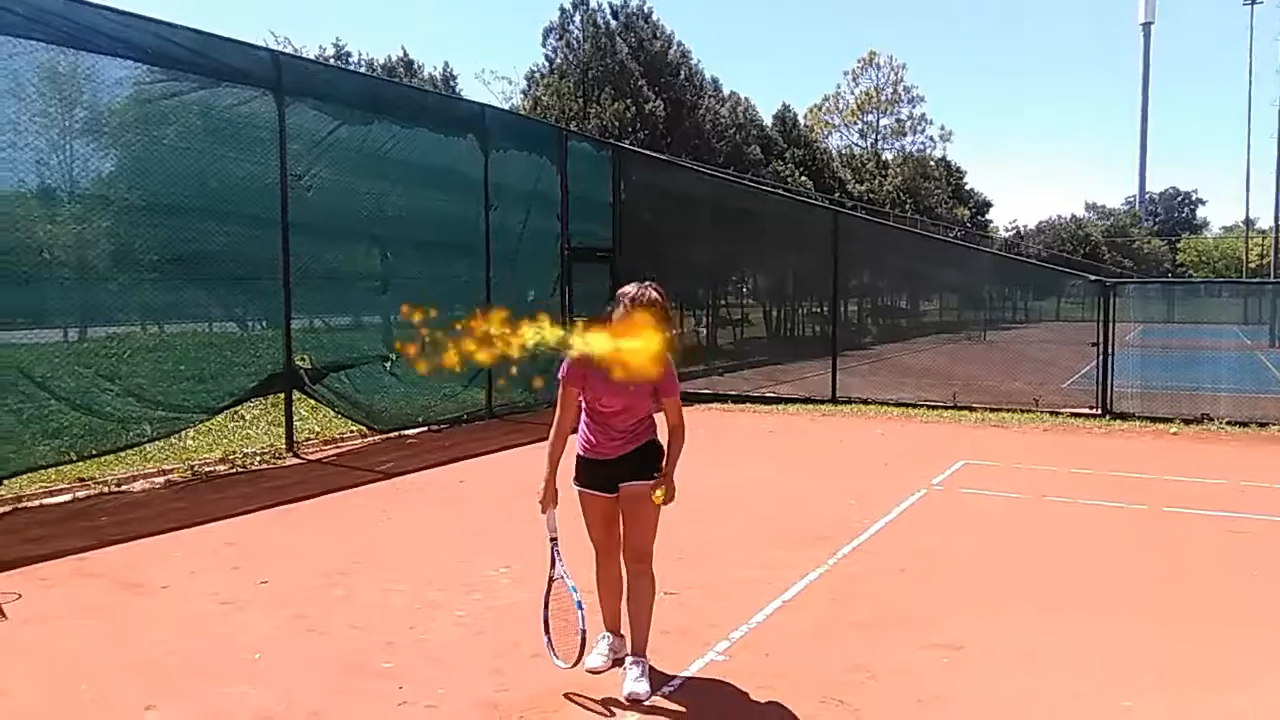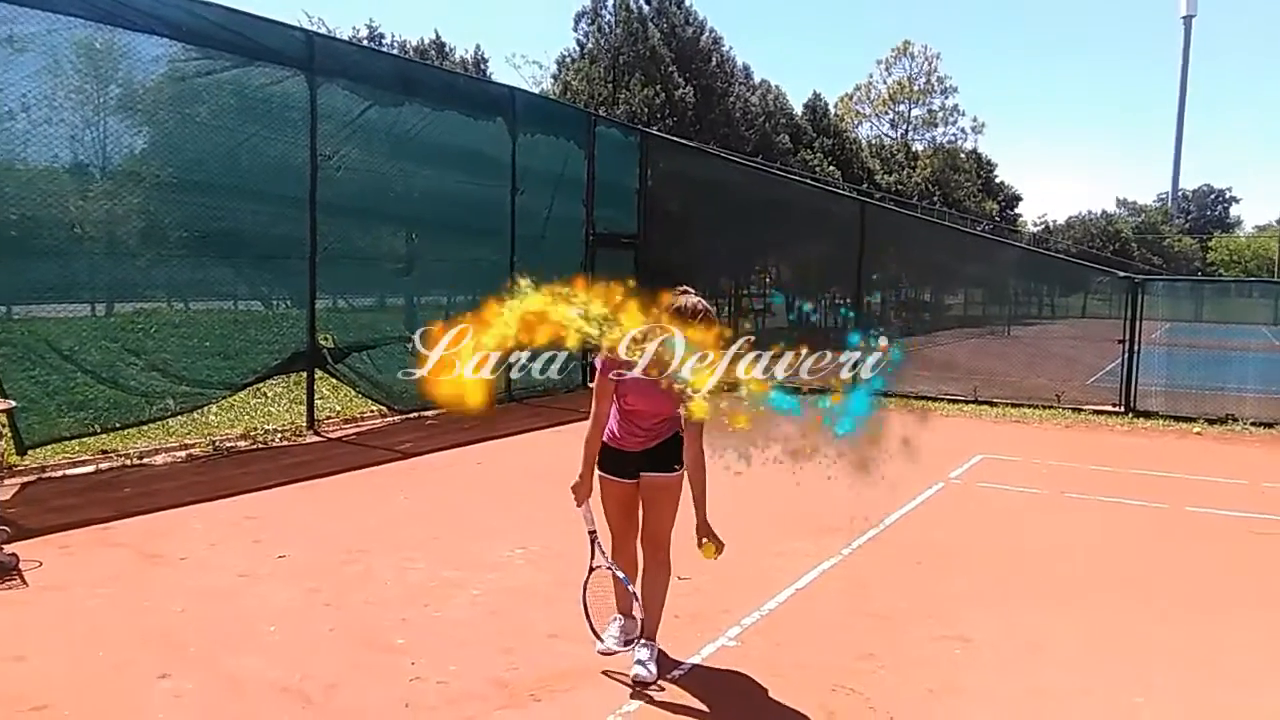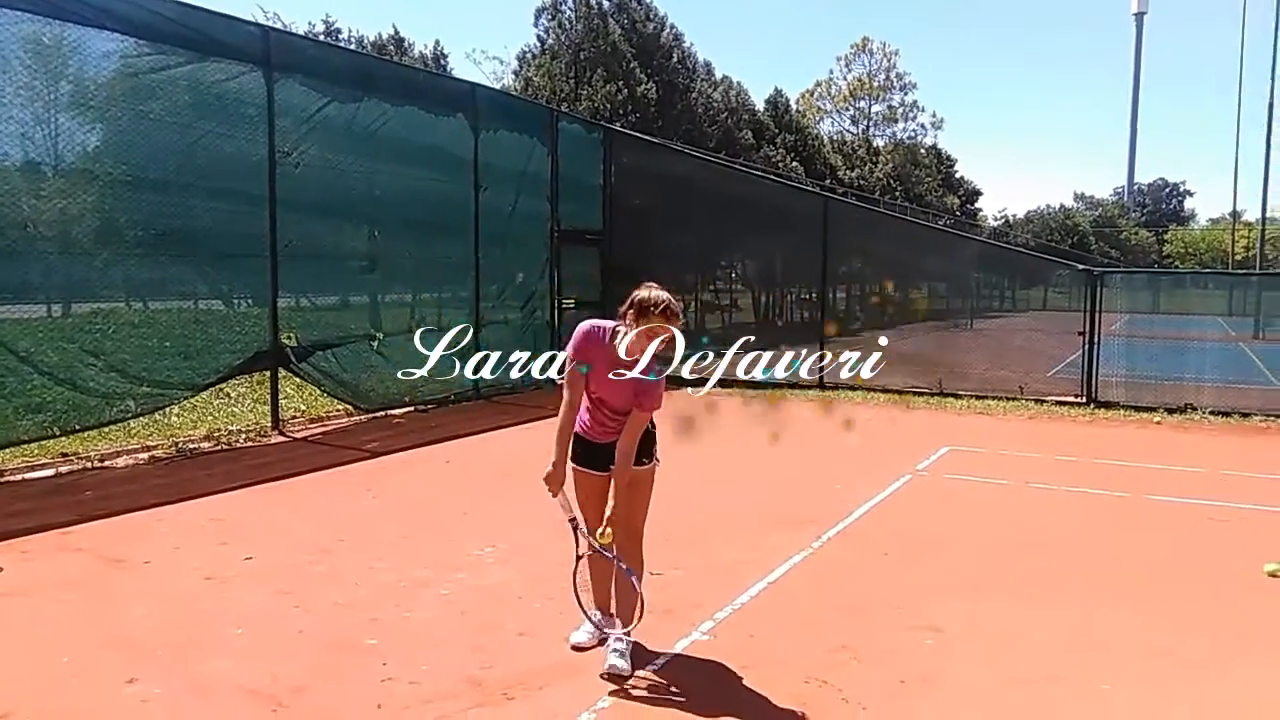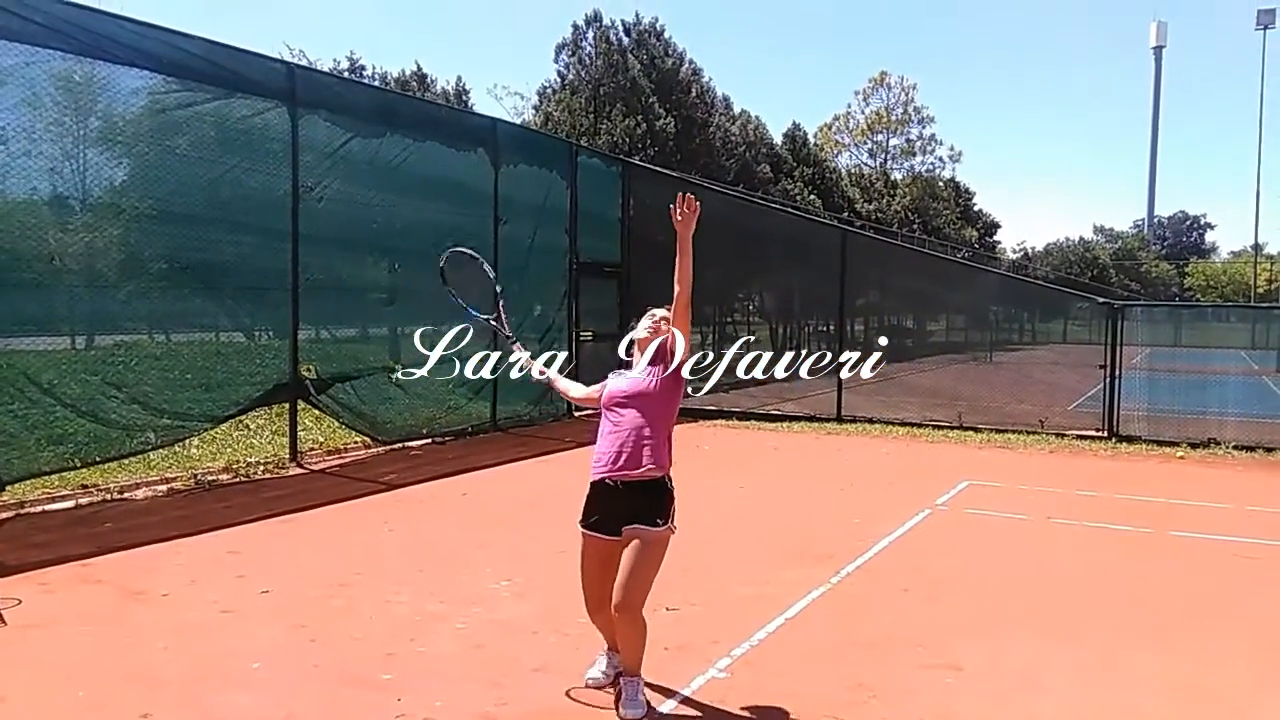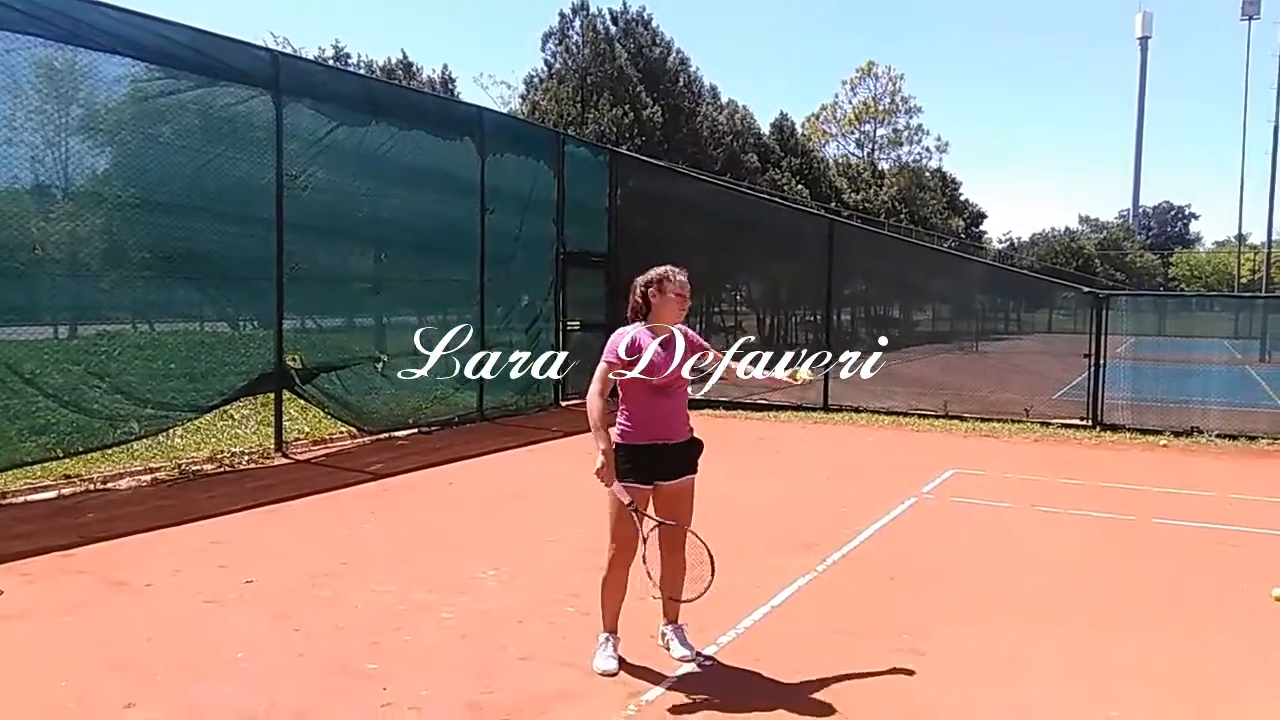
dt=1s
person 1, frame 1
left shoulder: (659, 366)
right shoulder: (583, 357)
left elbow: (676, 424)
right elbow: (564, 420)
left wrist: (668, 473)
right wrist: (550, 478)
left hip: (639, 461)
right hip: (592, 462)
left knee: (637, 559)
right knee: (605, 555)
left ankle: (637, 659)
right ankle: (611, 636)
person 1, frame 2
right shoulder: (620, 350)
left elbow: (694, 450)
right elbow: (598, 415)
left wrist: (701, 518)
right wrist: (586, 473)
left hip: (662, 452)
right hip: (615, 451)
left knee: (655, 545)
right knee: (622, 541)
left ankle: (647, 642)
right ankle: (624, 619)
person 1, frame 3
left shoulder: (653, 373)
right shoulder: (589, 334)
left elbow: (628, 440)
right elbow: (571, 401)
left wrist: (616, 503)
right wrist: (559, 461)
left hip: (634, 448)
right hip: (588, 442)
left knee: (627, 537)
right knee: (596, 533)
left ankle: (622, 635)
right ankle: (601, 615)
person 1, frame 4
left shoulder: (670, 367)
right shoulder: (618, 380)
left elbow: (682, 299)
right elbow: (583, 394)
left wrist: (684, 238)
right wrist: (548, 374)
left hip: (649, 497)
right hip: (602, 496)
left knee: (625, 606)
right knee: (597, 606)
right ankle: (613, 654)
person 1, frame 5
left shoulder: (686, 338)
right shoulder: (625, 338)
left elbow: (728, 369)
right elbow: (597, 396)
left wrist: (778, 379)
right wrist: (603, 448)
left hip: (679, 451)
right hip: (633, 454)
left knee: (674, 548)
right knee: (620, 553)
left ankle: (671, 628)
right ankle: (608, 639)
